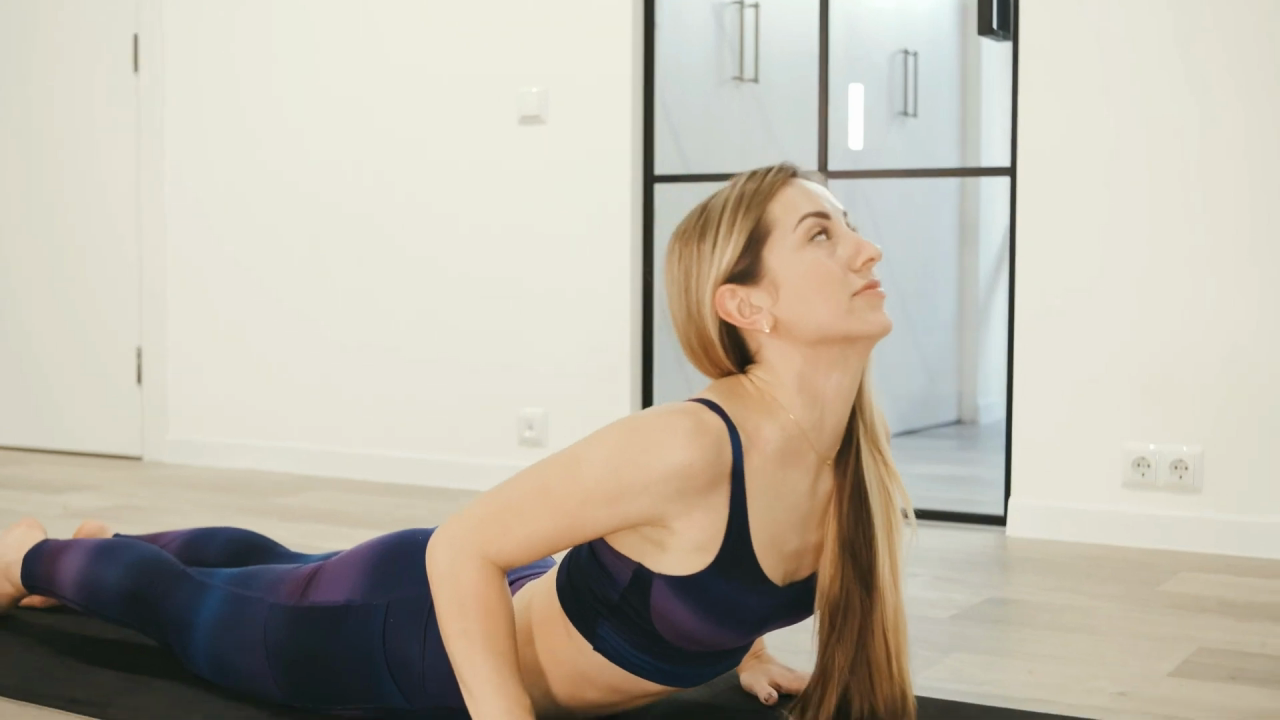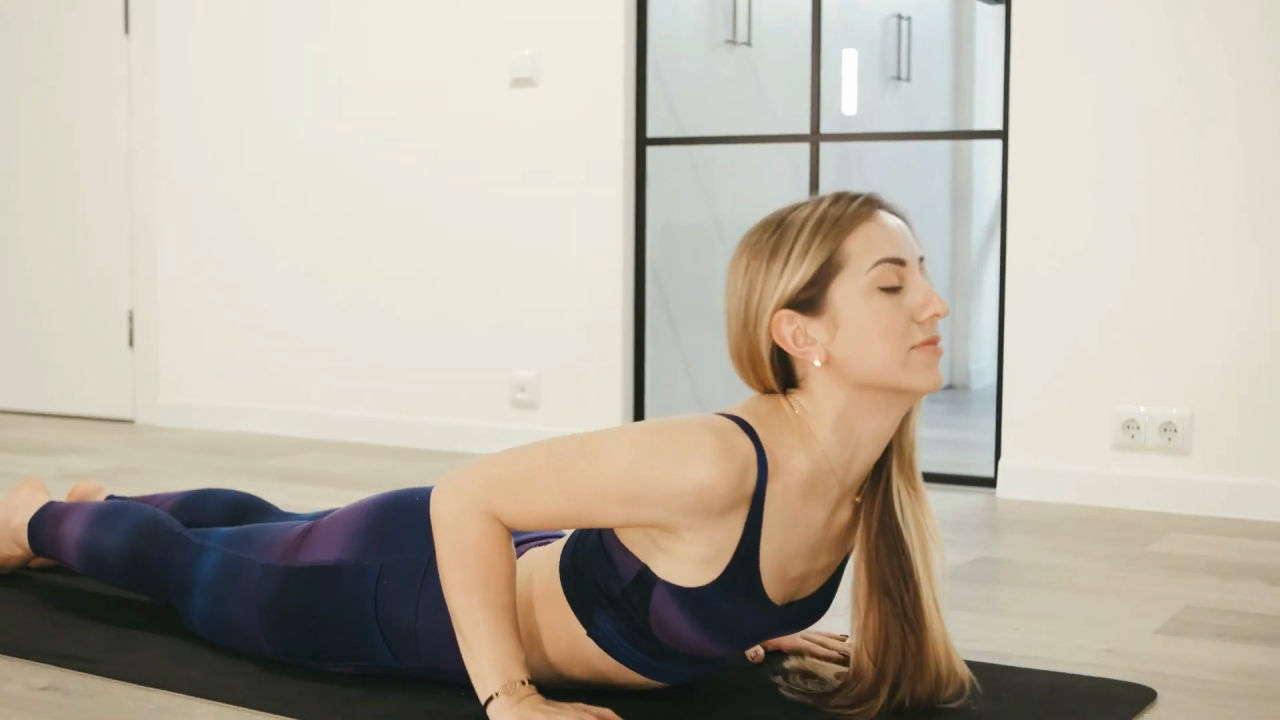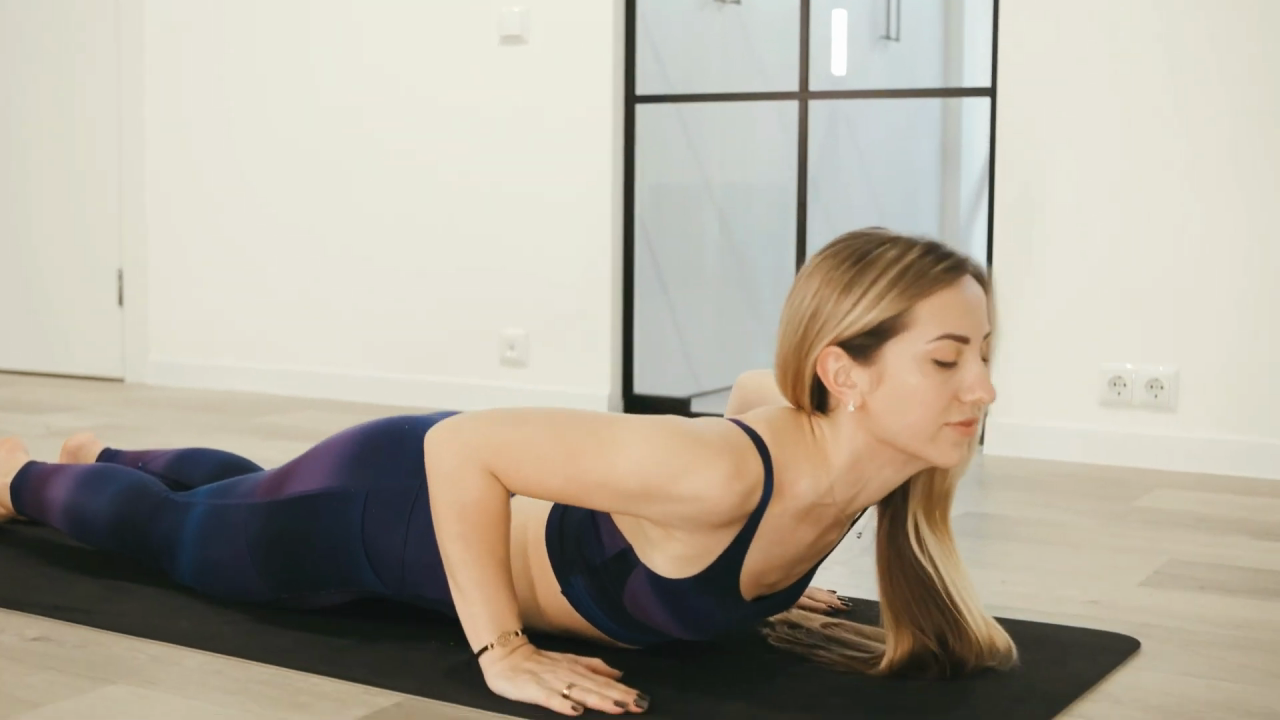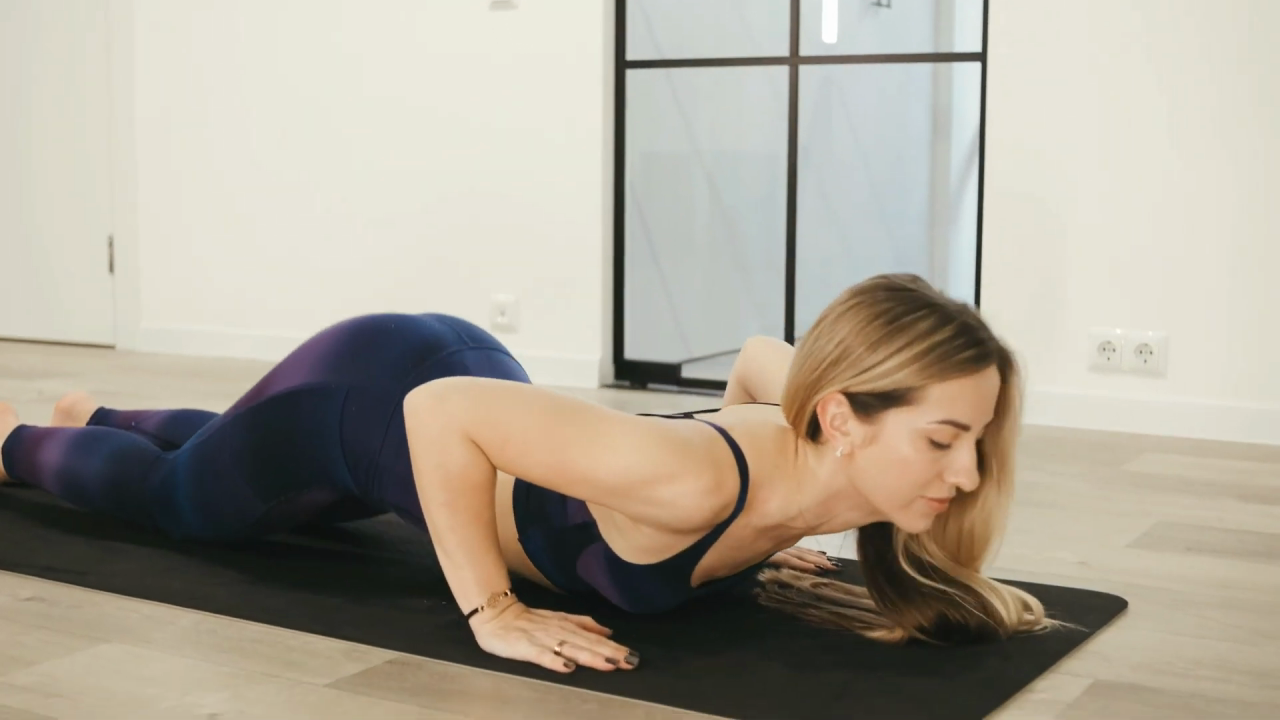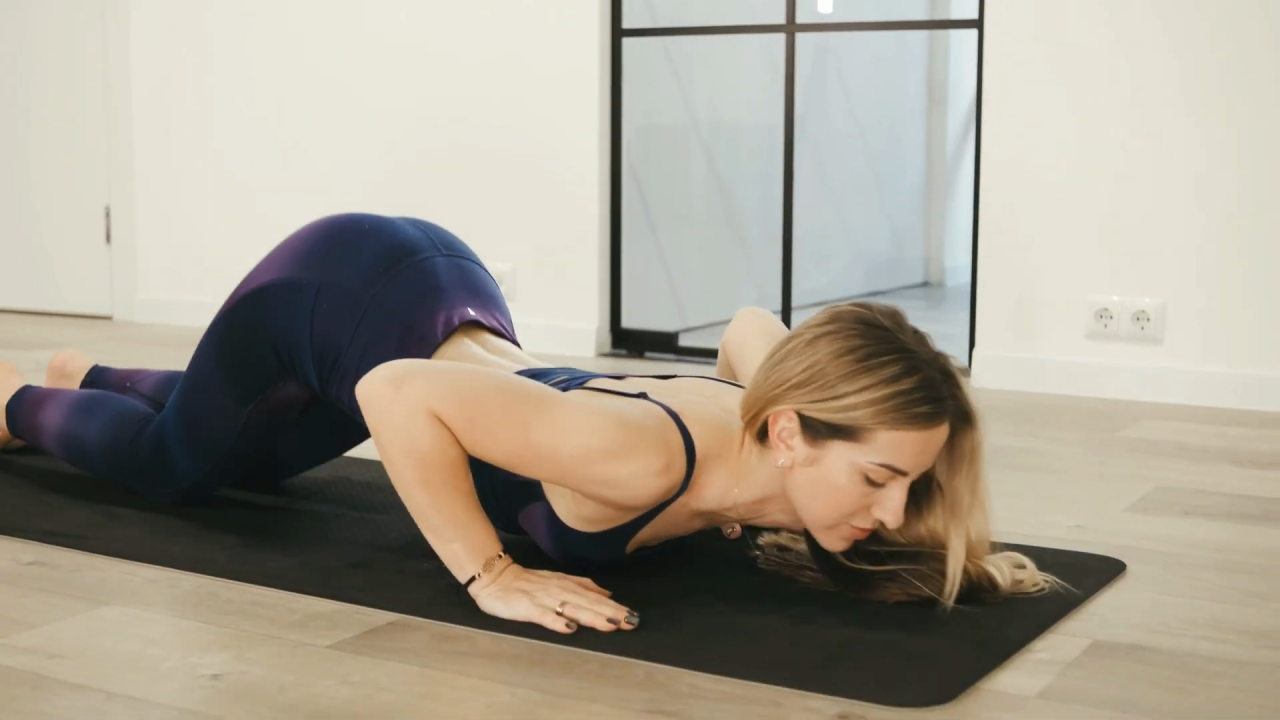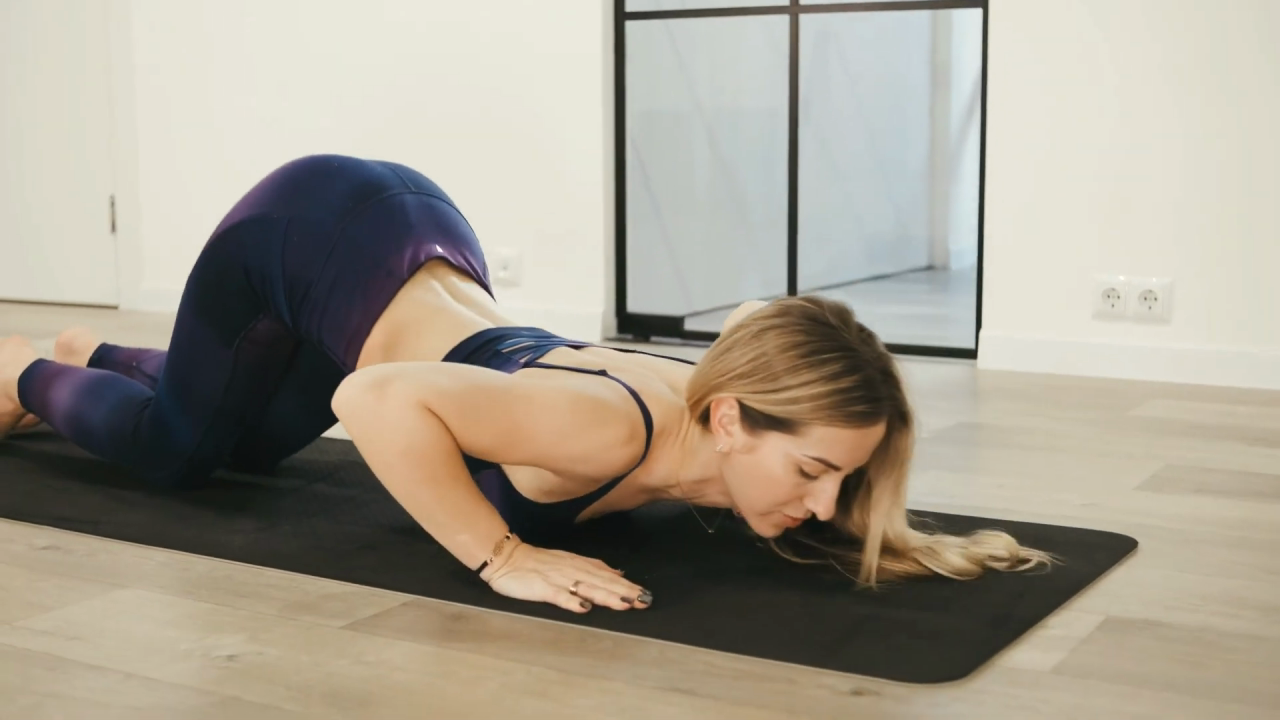
dt=0.3s
person 1, frame 1
left shoulder: (845, 443)
right shoulder: (687, 448)
right elbow: (461, 551)
left hip: (515, 599)
right hip: (407, 637)
left knee: (281, 566)
right knee: (185, 606)
left ankle: (110, 541)
person 1, frame 2
left shoulder: (863, 456)
right shoulder: (709, 465)
right elbow: (467, 497)
left wrist: (762, 615)
left hip: (522, 577)
right hip: (405, 592)
left knee: (276, 533)
right knee: (189, 574)
left ankle: (110, 500)
person 1, frame 3
left shoulder: (857, 452)
right shoulder: (716, 476)
left elbow: (755, 389)
right elbow: (462, 450)
left wrist: (758, 585)
left hip: (473, 506)
right hip: (387, 510)
left knee: (243, 488)
right knee: (173, 533)
left ankle: (101, 454)
person 1, frame 4
left shoulder: (821, 446)
right shoulder: (700, 480)
left elbow: (761, 354)
right elbow: (441, 411)
left wrist: (752, 548)
right wrist: (494, 613)
left hip: (464, 365)
right hip: (368, 396)
left knee: (220, 476)
right knee: (172, 496)
left ankle: (95, 415)
person 1, frame 5
left shoulder: (768, 411)
right shoulder: (648, 459)
left elbow: (750, 326)
right elbow: (394, 392)
left wrist: (763, 508)
right wrist: (492, 577)
left hip: (429, 286)
right hip: (330, 297)
left knee: (250, 462)
right knee: (169, 466)
left ankle: (91, 378)
person 1, frame 6
left shoulder: (732, 392)
right shoulder: (613, 433)
left elbow: (750, 315)
right elbow: (376, 400)
left wrist: (758, 481)
right wrist: (502, 558)
left hip: (405, 233)
right hip: (305, 231)
left knee: (254, 445)
right knee: (171, 450)
left ankle: (98, 355)
